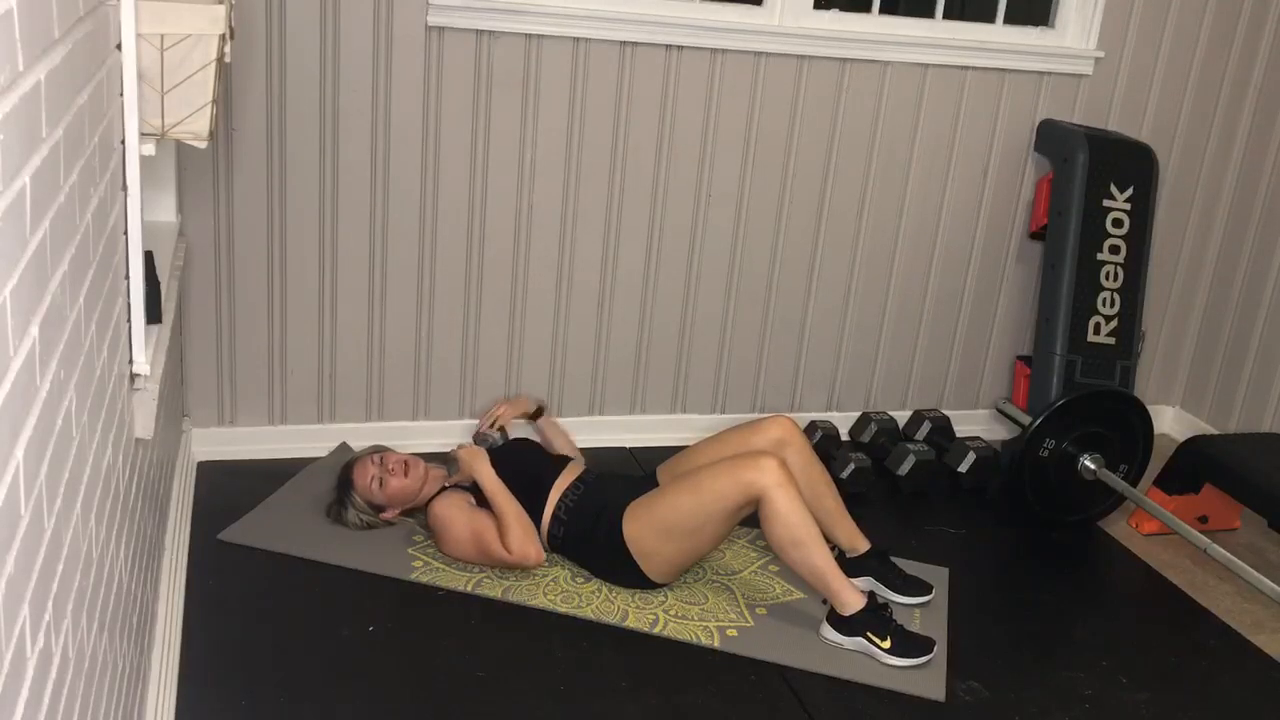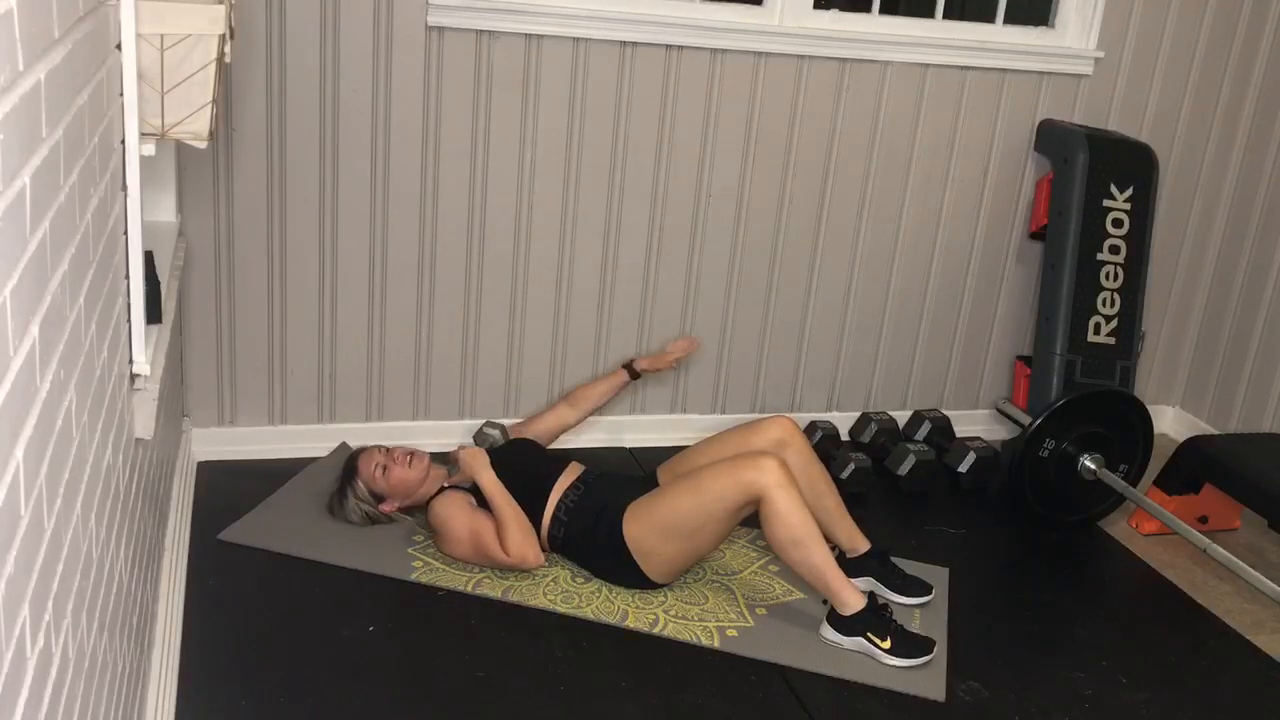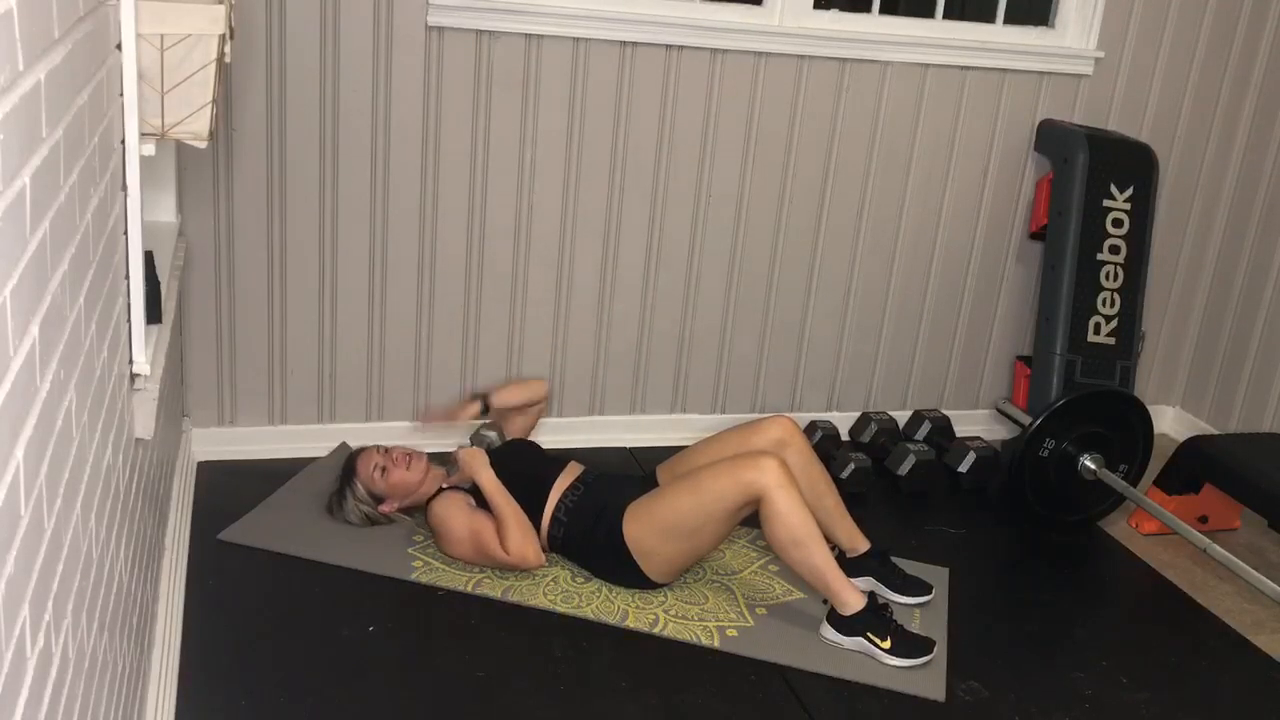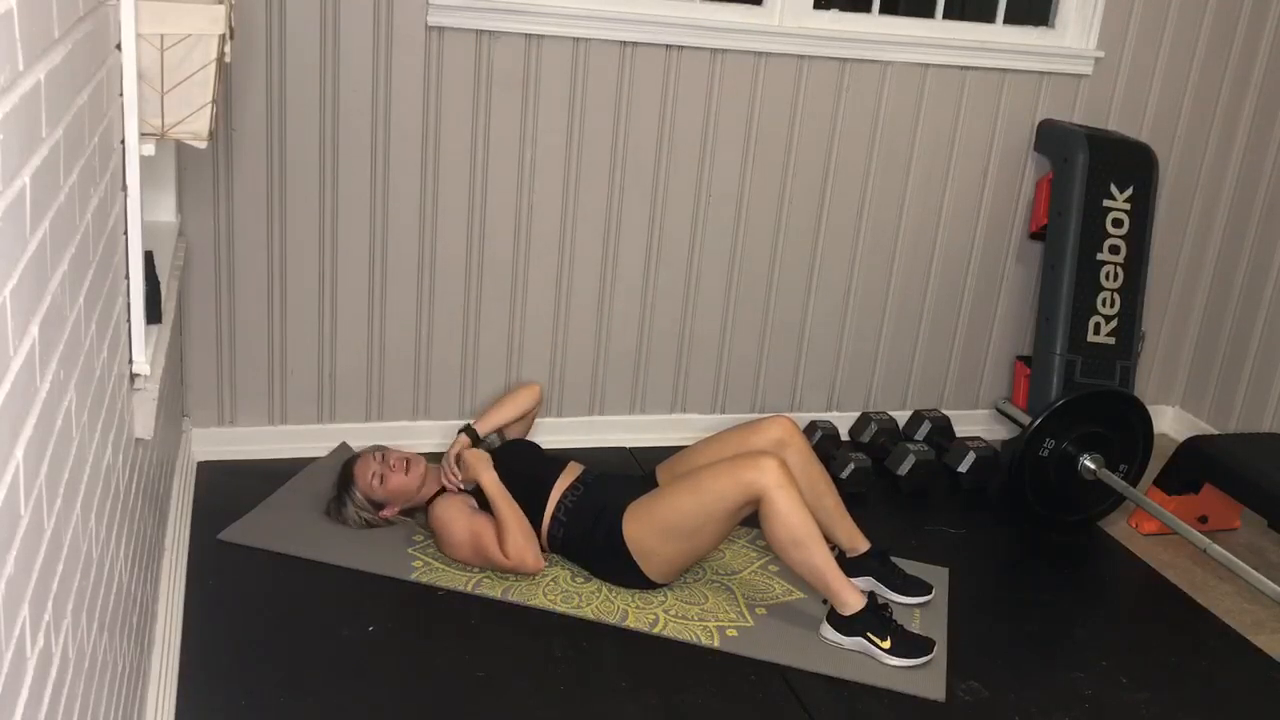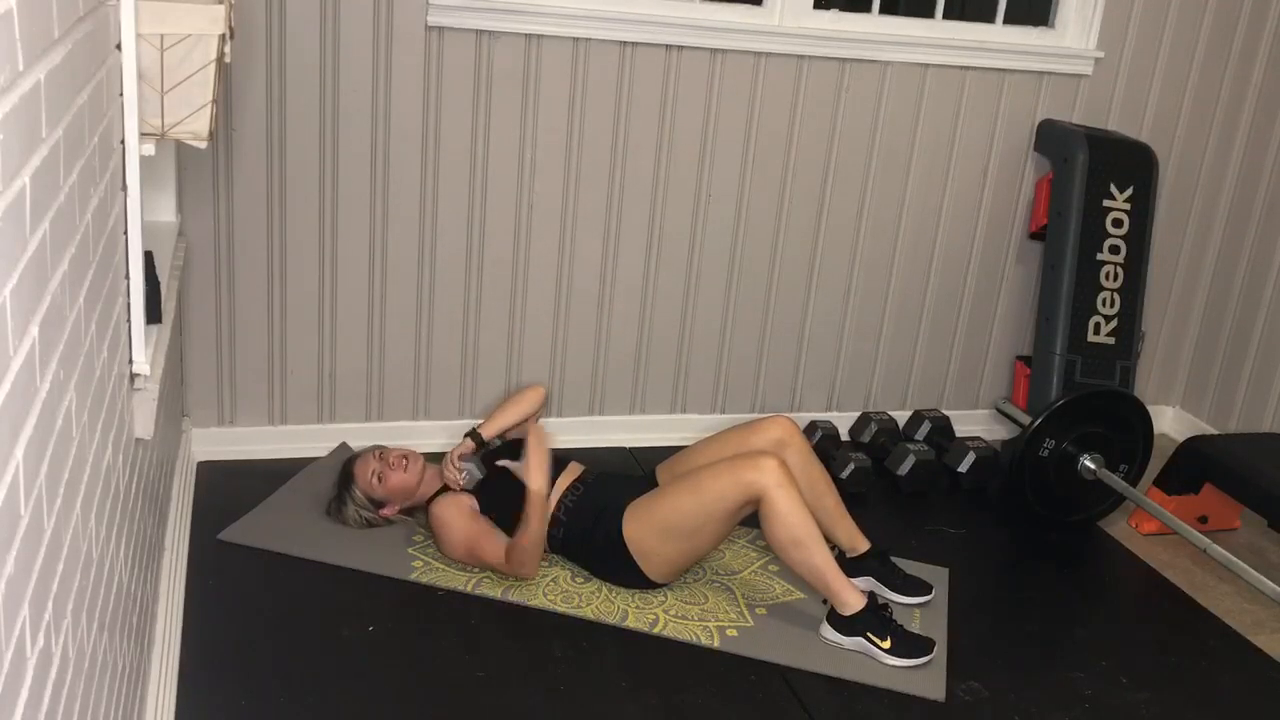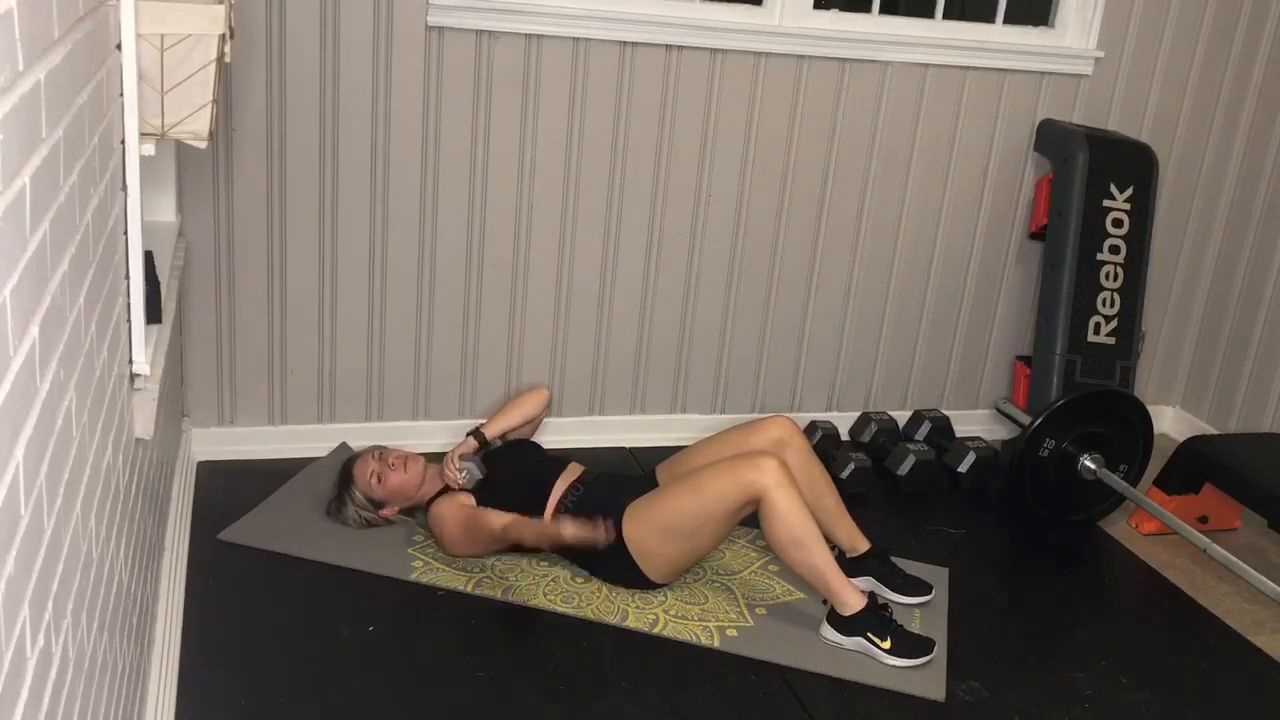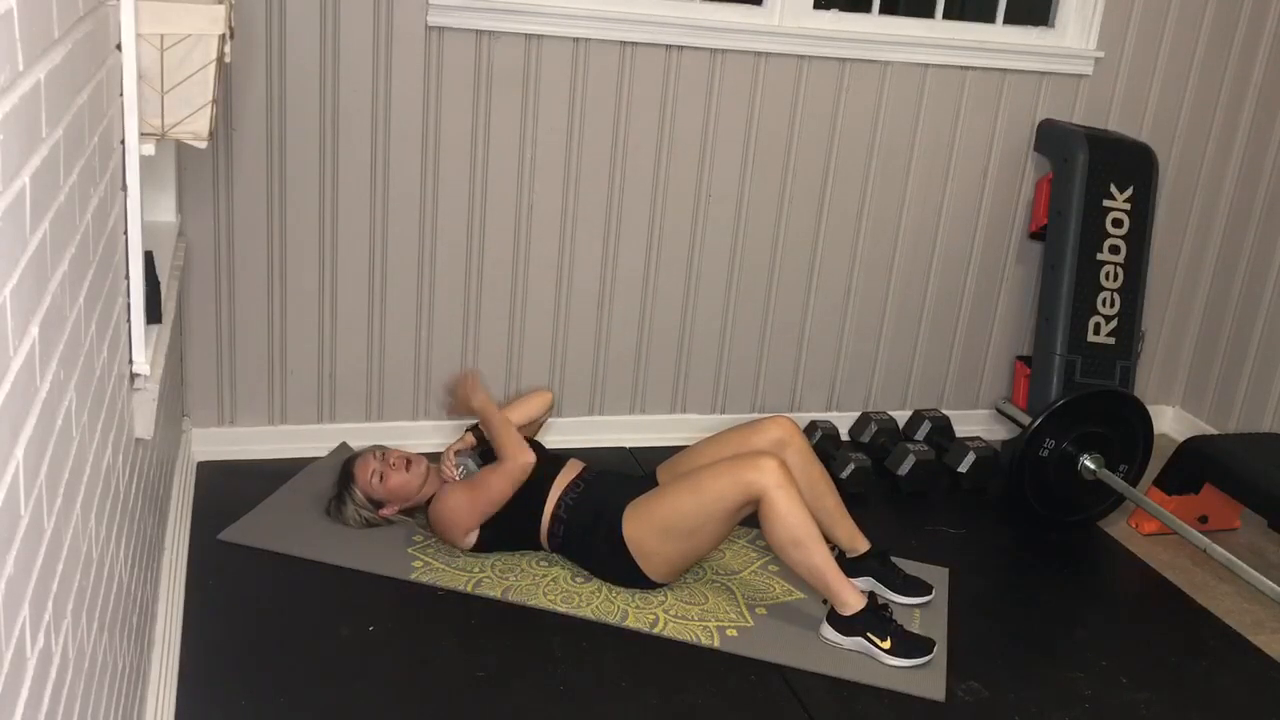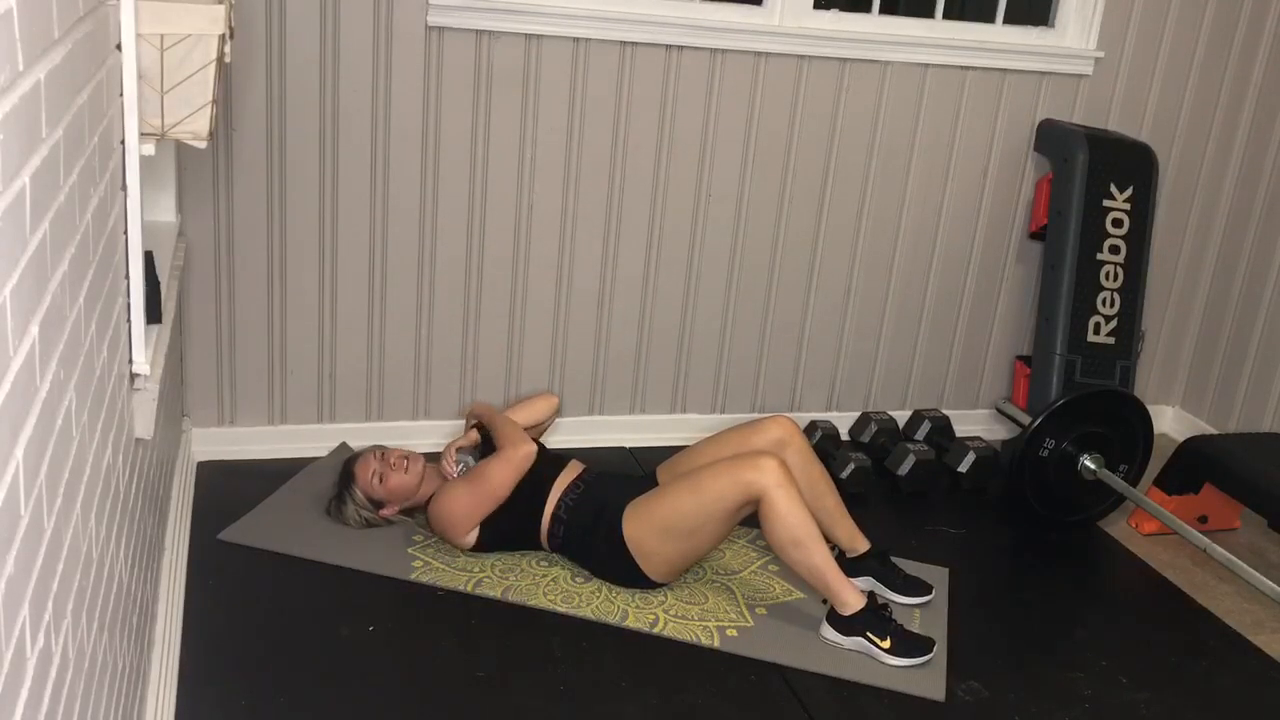
dt=0.4s
person 1, frame 1
left shoulder: (463, 473)
right shoulder: (446, 514)
left elbow: (565, 454)
right elbow: (526, 550)
left wrist: (534, 411)
right wrist: (484, 476)
left hip: (635, 489)
right hip: (618, 540)
left knee: (780, 432)
right knee: (763, 474)
left ankle: (860, 561)
right ankle: (851, 614)
person 1, frame 2
left shoulder: (494, 449)
right shoulder: (448, 513)
left elbow: (570, 409)
right elbow: (525, 554)
left wrist: (638, 367)
right wrist: (484, 477)
left hip: (638, 492)
right hip: (619, 542)
left knee: (780, 433)
right knee: (763, 474)
left ankle: (860, 562)
right ankle: (851, 614)
person 1, frame 3
left shoulder: (482, 454)
right shoulder: (446, 513)
left elbow: (539, 391)
right elbow: (526, 553)
left wrist: (477, 405)
right wrist: (483, 476)
left hip: (637, 489)
right hip: (619, 542)
left knee: (780, 432)
right knee: (765, 474)
left ankle: (861, 561)
right ankle: (852, 615)
person 1, frame 4
left shoulder: (475, 453)
right shoulder: (447, 516)
left elbow: (530, 392)
right elbow: (526, 559)
left wrist: (469, 435)
right wrist: (485, 477)
left hip: (636, 489)
right hip: (620, 541)
left knee: (780, 432)
right knee: (765, 473)
left ankle: (861, 560)
right ankle: (852, 616)
person 1, frame 5
left shoulder: (473, 461)
right shoulder: (446, 514)
left elbow: (536, 394)
right elbow: (520, 562)
left wrist: (473, 440)
right wrist: (536, 487)
left hip: (638, 488)
right hip: (620, 541)
left knee: (779, 431)
right knee: (764, 473)
left ankle: (859, 559)
right ankle: (851, 615)
person 1, frame 6
left shoulder: (471, 463)
right shoulder: (447, 516)
left elbow: (540, 397)
right elbow: (509, 526)
left wrist: (474, 438)
right wrist: (560, 531)
left hip: (637, 491)
right hip: (622, 543)
left knee: (779, 433)
right knee: (764, 475)
left ankle: (860, 561)
right ankle: (852, 618)
person 1, frame 7
left shoulder: (469, 469)
right shoulder: (451, 512)
left elbow: (543, 401)
right elbow: (521, 461)
left wrist: (473, 434)
right wrist: (480, 405)
left hip: (636, 493)
right hip: (618, 543)
left knee: (781, 433)
right knee: (764, 475)
left ankle: (861, 562)
right ankle: (851, 618)
person 1, frame 8
left shoulder: (468, 465)
right shoulder: (449, 508)
left elbow: (546, 404)
right elbow: (523, 448)
left wrist: (476, 431)
right wrist: (485, 413)
left hip: (633, 491)
right hip: (617, 540)
left knee: (779, 432)
right knee: (763, 472)
left ankle: (860, 559)
right ankle: (851, 615)
